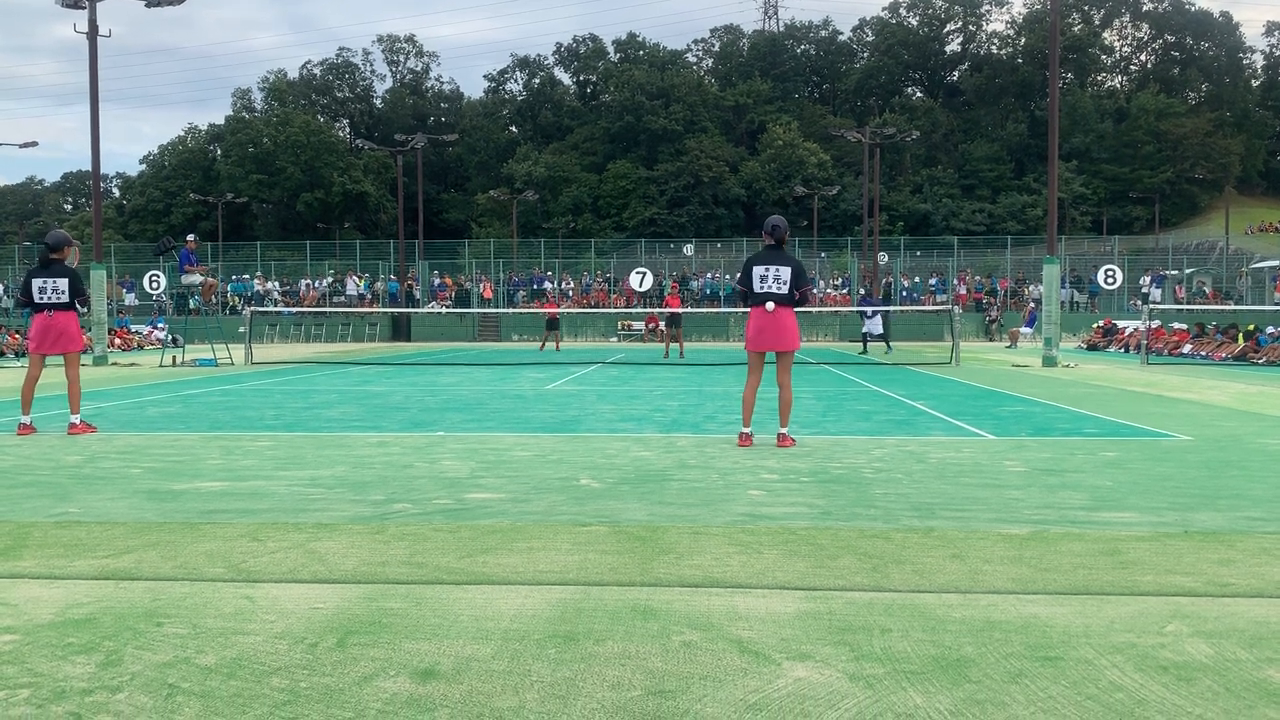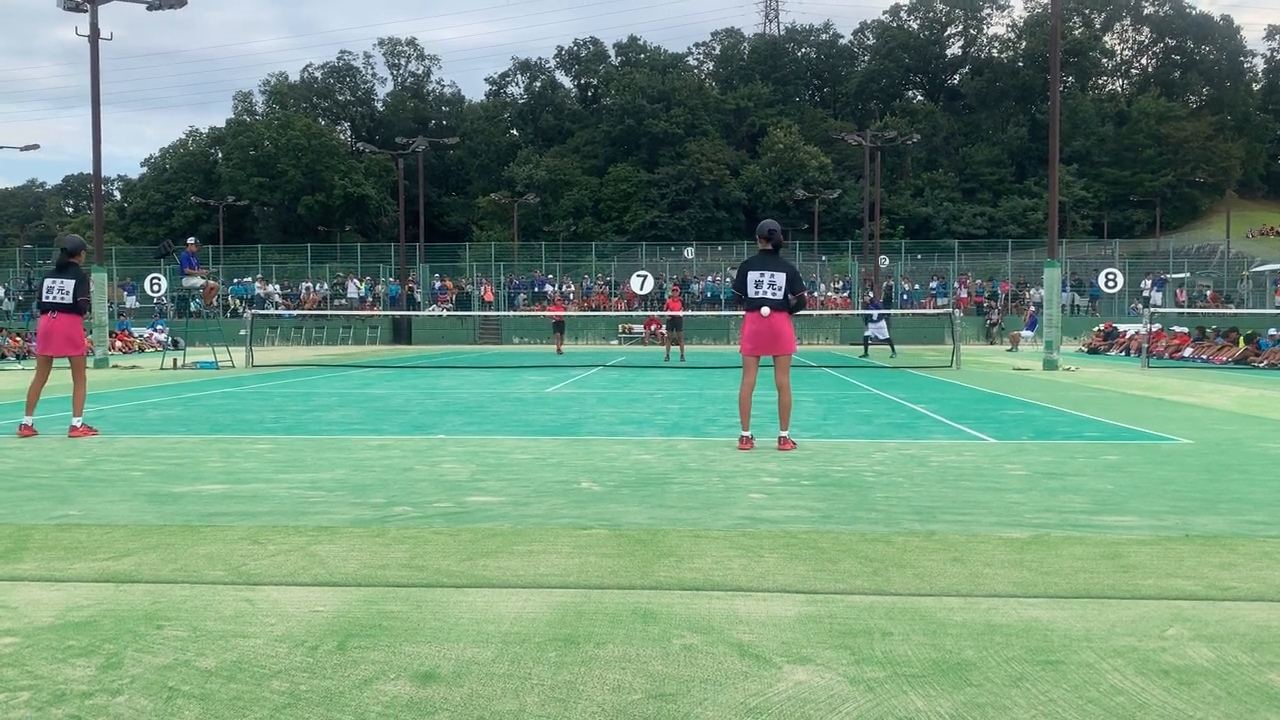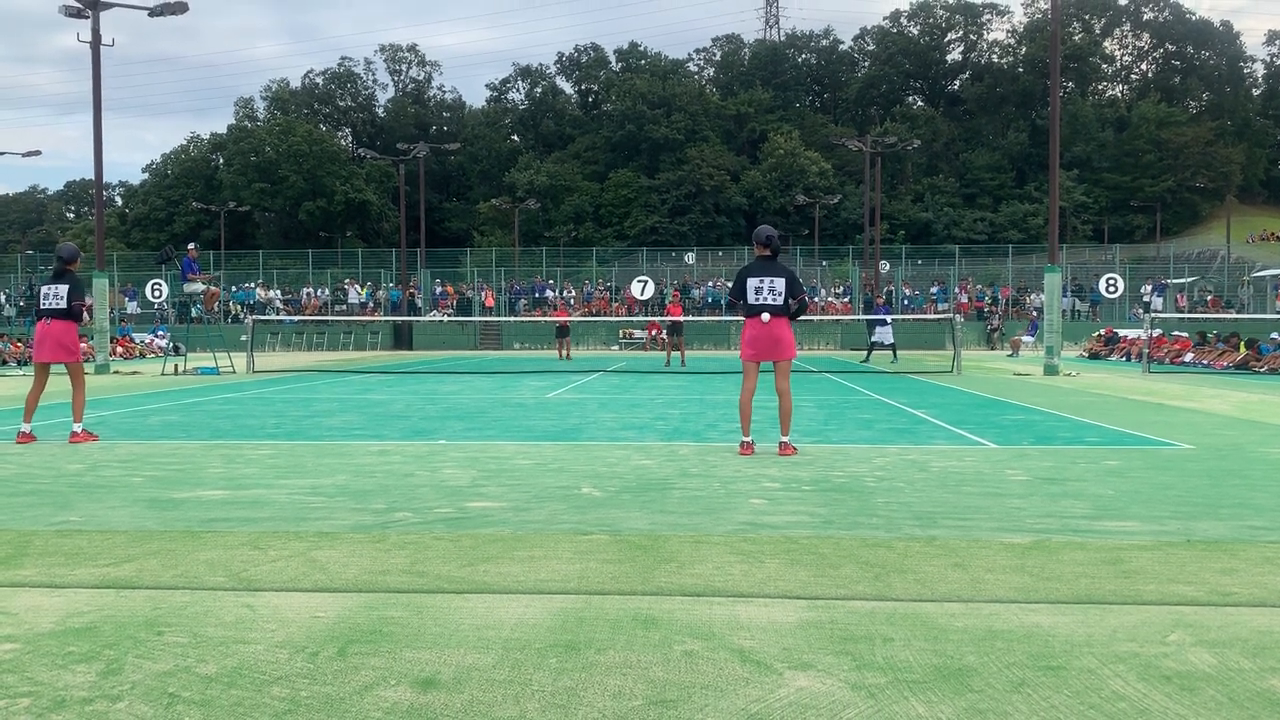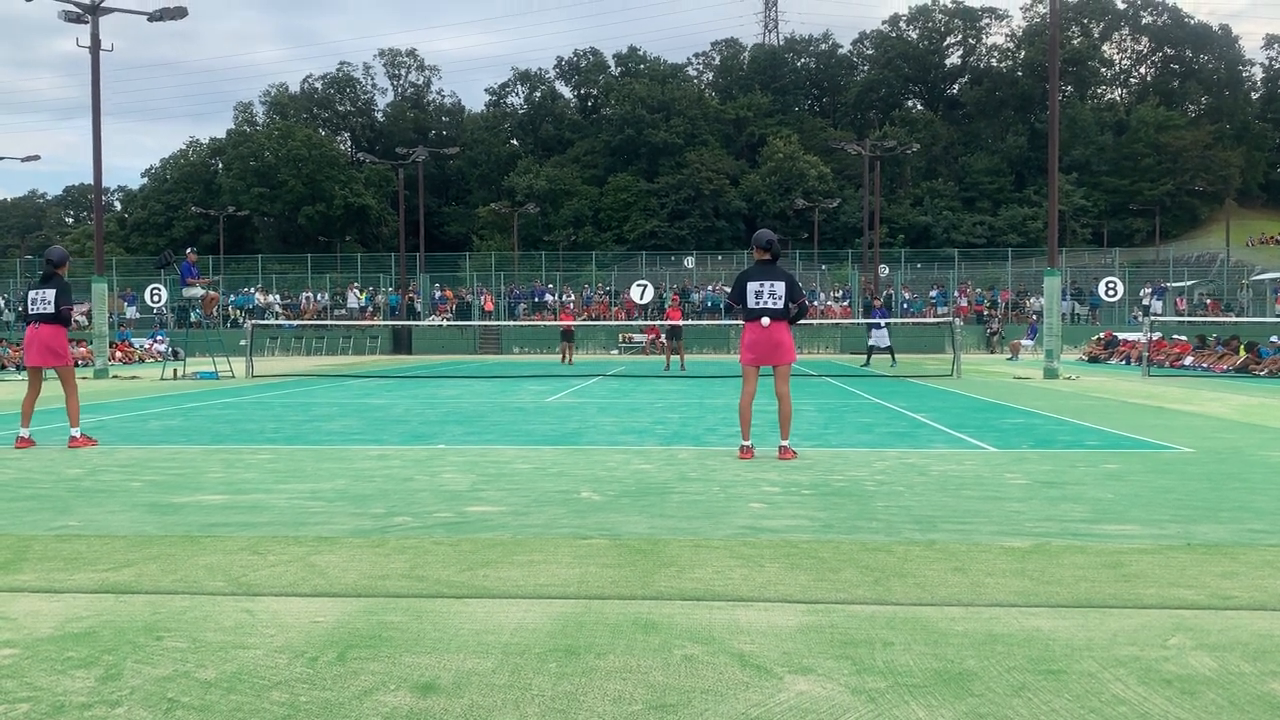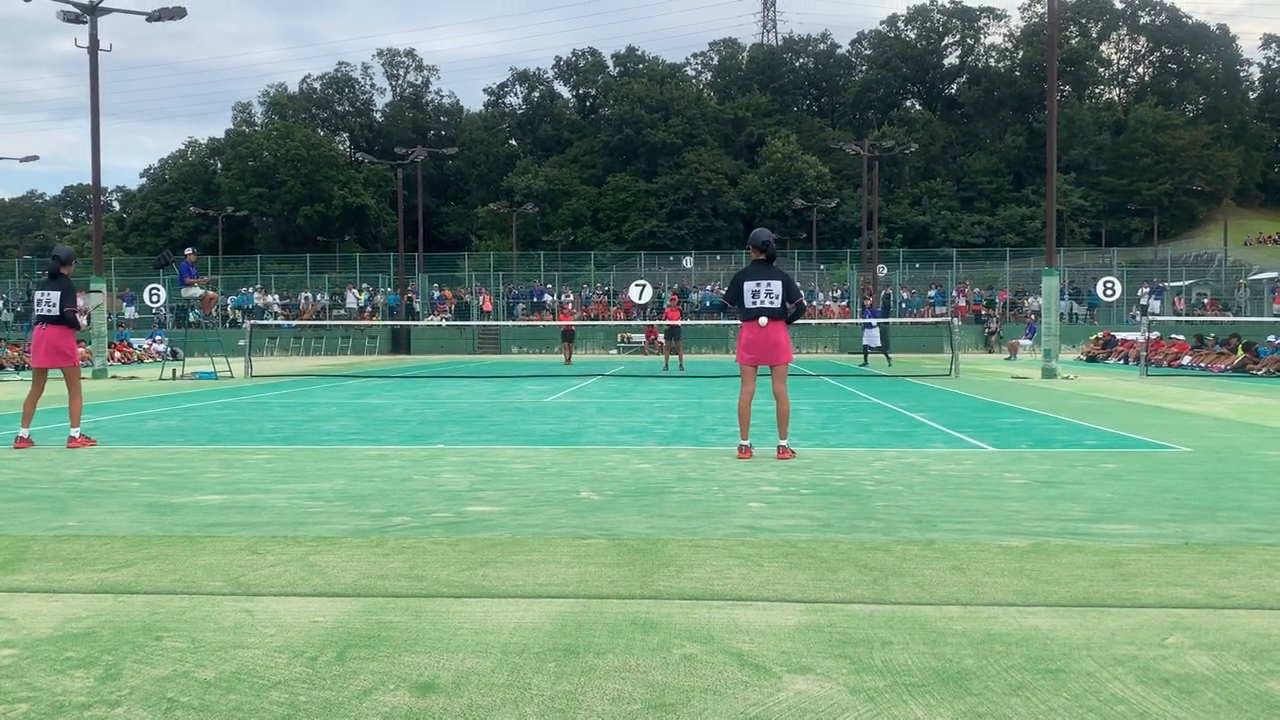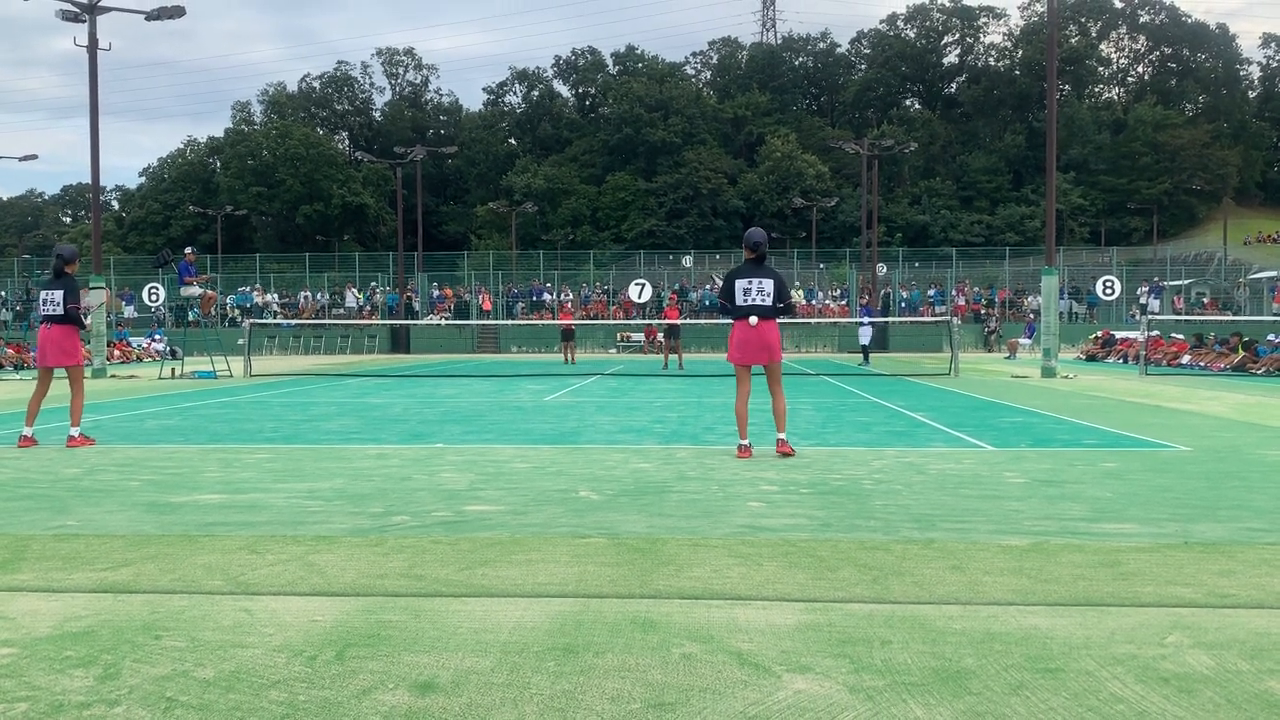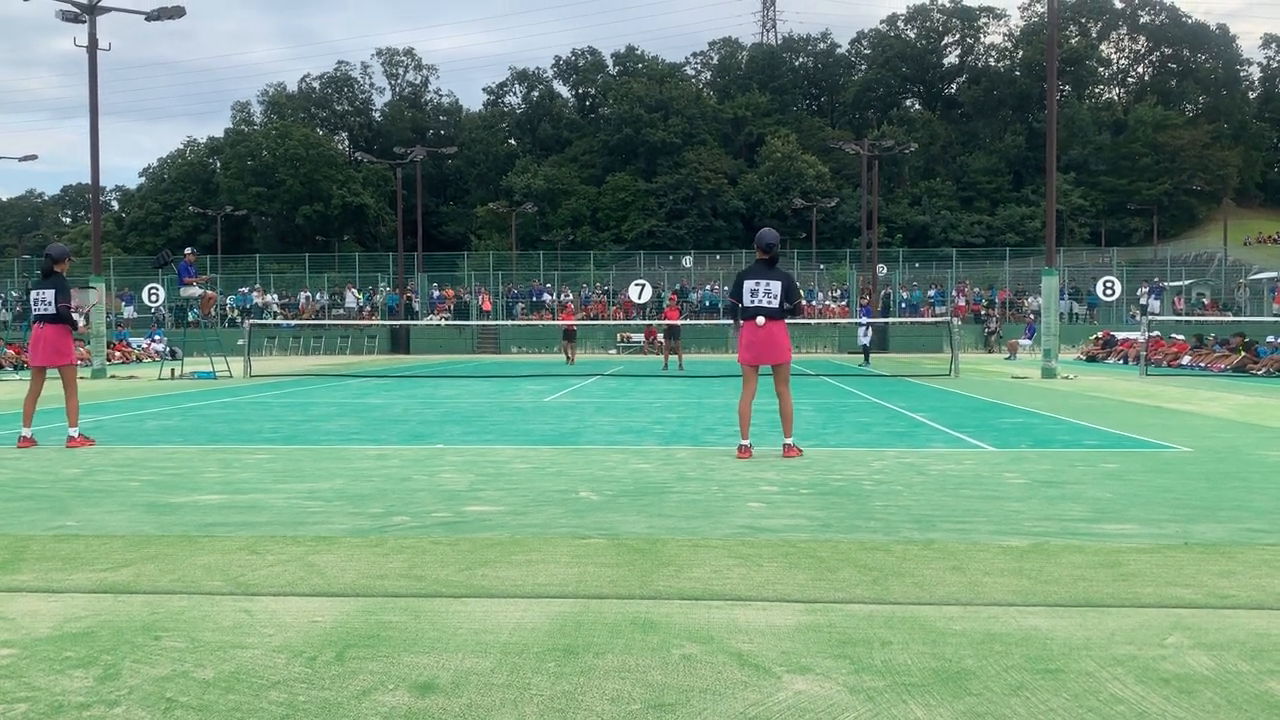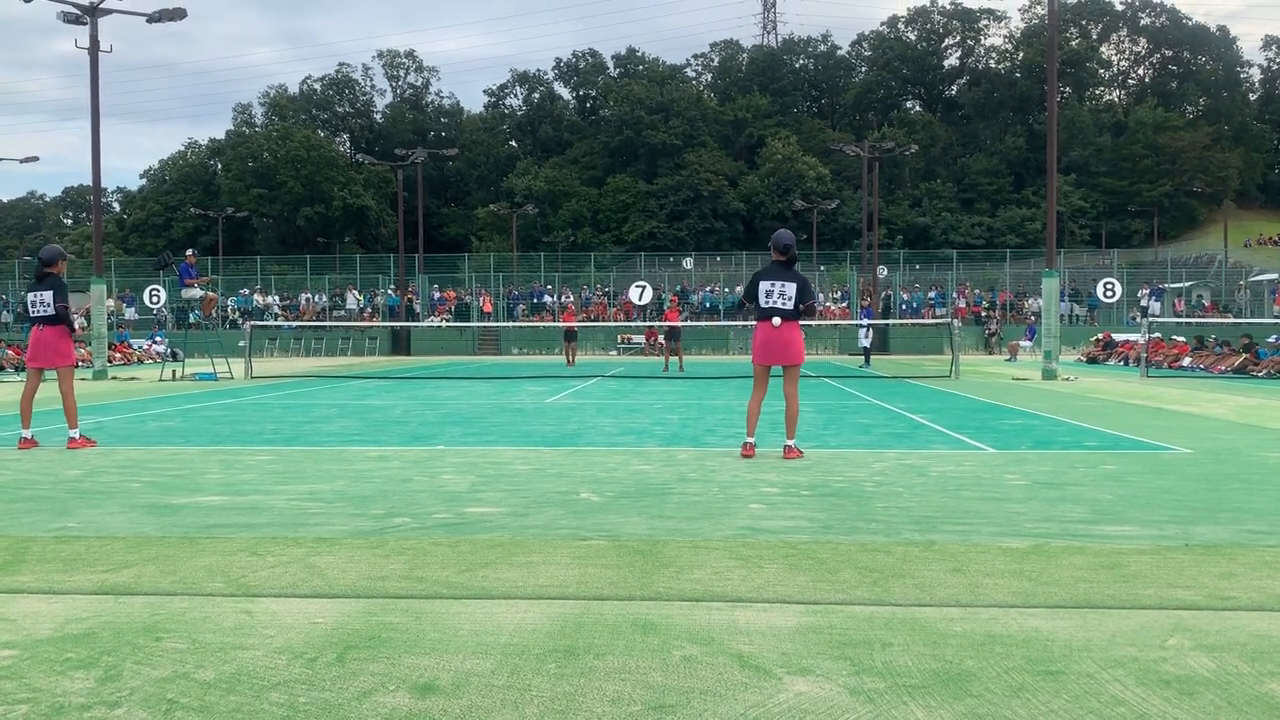
dt=0.4s
person 1, frame 1
left shoulder: (752, 261)
right shoulder: (793, 263)
left elbow: (742, 295)
right elbow: (805, 298)
left hip: (758, 319)
right hip: (784, 320)
left knee: (753, 379)
right knee: (784, 380)
left ankle: (745, 432)
right ankle: (783, 433)
person 1, frame 2
left shoulder: (747, 265)
right shoulder: (788, 268)
left elbow: (737, 298)
right elbow: (801, 301)
left hip: (753, 324)
right hip: (780, 325)
left knee: (748, 382)
right knee: (783, 383)
left ankle: (745, 435)
right ankle: (784, 436)
person 1, frame 3
left shoulder: (746, 271)
right shoulder: (786, 272)
left elbow: (733, 303)
right elbow: (803, 304)
right wrist: (788, 317)
left hip: (753, 330)
right hip: (780, 330)
left knee: (748, 387)
right knee: (783, 388)
left ankle: (746, 441)
right ankle: (785, 442)
person 1, frame 4
left shoulder: (745, 276)
right shoulder: (786, 276)
left elbow: (731, 307)
right elbow: (803, 308)
right wrist: (788, 321)
left hip: (753, 334)
right hip: (780, 334)
left knee: (748, 391)
right knee: (783, 391)
left ankle: (745, 445)
right ankle: (784, 446)
person 1, frame 5
left shoulder: (742, 276)
right shoulder: (782, 276)
left elbow: (726, 306)
right elbow: (800, 307)
right wrist: (785, 321)
left hip: (750, 334)
right hip: (776, 334)
left knee: (746, 391)
right knee: (780, 391)
left ankle: (744, 445)
right ankle: (783, 445)
person 1, frame 6
left shoulder: (734, 275)
right shoulder: (774, 275)
left elbow: (724, 309)
right elbow: (789, 309)
left hip: (742, 334)
right hip: (768, 333)
left knee: (743, 391)
right knee: (776, 390)
left ankle: (744, 444)
right ankle: (782, 440)
person 1, frame 7
left shoulder: (744, 275)
right shoulder: (784, 277)
left elbow: (733, 307)
right elbow: (798, 309)
left wrist: (737, 323)
left hip: (751, 333)
right hip: (776, 333)
left knee: (748, 391)
right knee: (783, 391)
left ankle: (744, 444)
right ankle: (789, 444)
person 1, frame 8
left shoulder: (760, 275)
right shoulder: (799, 279)
left elbow: (742, 304)
right elbow: (811, 312)
left wrist: (760, 303)
left hip: (764, 333)
right hip: (790, 334)
left knee: (758, 392)
right knee: (790, 392)
left ankle: (749, 442)
right ankle: (790, 446)
person 2, frame 1
left shoulder: (33, 273)
right shoulder: (70, 273)
left elbow: (24, 301)
right elbow: (83, 300)
left hip: (41, 322)
right hip: (66, 322)
left knee: (32, 374)
right knee: (72, 374)
left ankle: (25, 422)
right ankle: (75, 422)
person 2, frame 2
left shoulder: (49, 275)
right shoulder: (79, 275)
left elbow: (39, 303)
right elbow: (82, 305)
left wrist: (54, 307)
right wrist: (84, 312)
left hip: (46, 323)
right hip: (70, 324)
left knee: (40, 377)
right knee: (79, 378)
left ankle: (26, 423)
right ankle: (76, 425)
person 2, frame 3
left shoulder: (46, 282)
right shoulder: (74, 281)
left elbow: (39, 311)
right elbow: (76, 310)
right wrist: (81, 320)
left hip: (43, 329)
right hip: (65, 331)
left knee: (38, 384)
right knee: (78, 384)
left ankle: (25, 431)
right ankle: (77, 431)
person 2, frame 4
left shoulder: (34, 286)
right shoulder: (62, 285)
left elbow: (28, 316)
right elbow: (64, 314)
right wrist: (70, 323)
left hip: (32, 335)
right hip: (54, 335)
left knee: (33, 389)
right knee: (70, 388)
left ankle: (23, 436)
right ankle: (75, 435)
person 2, frame 5
left shoulder: (41, 285)
right shoulder: (66, 285)
left elbow: (39, 312)
right elbow: (68, 316)
right wrist: (79, 325)
left hip: (39, 334)
right hip: (60, 336)
left knee: (36, 389)
right knee: (75, 389)
left ankle: (23, 435)
right ankle: (75, 436)
person 2, frame 6
left shoulder: (46, 284)
right shoulder: (70, 283)
left elbow: (44, 311)
right elbow: (72, 312)
right wrist: (83, 325)
left hip: (45, 333)
right hip: (65, 335)
left knee: (41, 388)
right knee: (77, 388)
left ankle: (26, 434)
right ankle: (74, 435)
person 2, frame 7
left shoulder: (36, 284)
right shoulder: (61, 282)
left elbow: (38, 311)
right elbow: (63, 311)
right wrist: (76, 326)
left hip: (38, 333)
right hip: (58, 334)
left knee: (34, 388)
right knee: (70, 388)
left ankle: (25, 435)
right ankle: (73, 435)
person 2, frame 8
left shoulder: (32, 286)
right shoulder: (58, 283)
left elbow: (31, 314)
right elbow: (61, 312)
right wrist: (73, 328)
left hip: (36, 335)
right hip: (57, 335)
left knee: (29, 389)
right knee: (66, 389)
left ankle: (25, 436)
right ankle: (74, 436)
